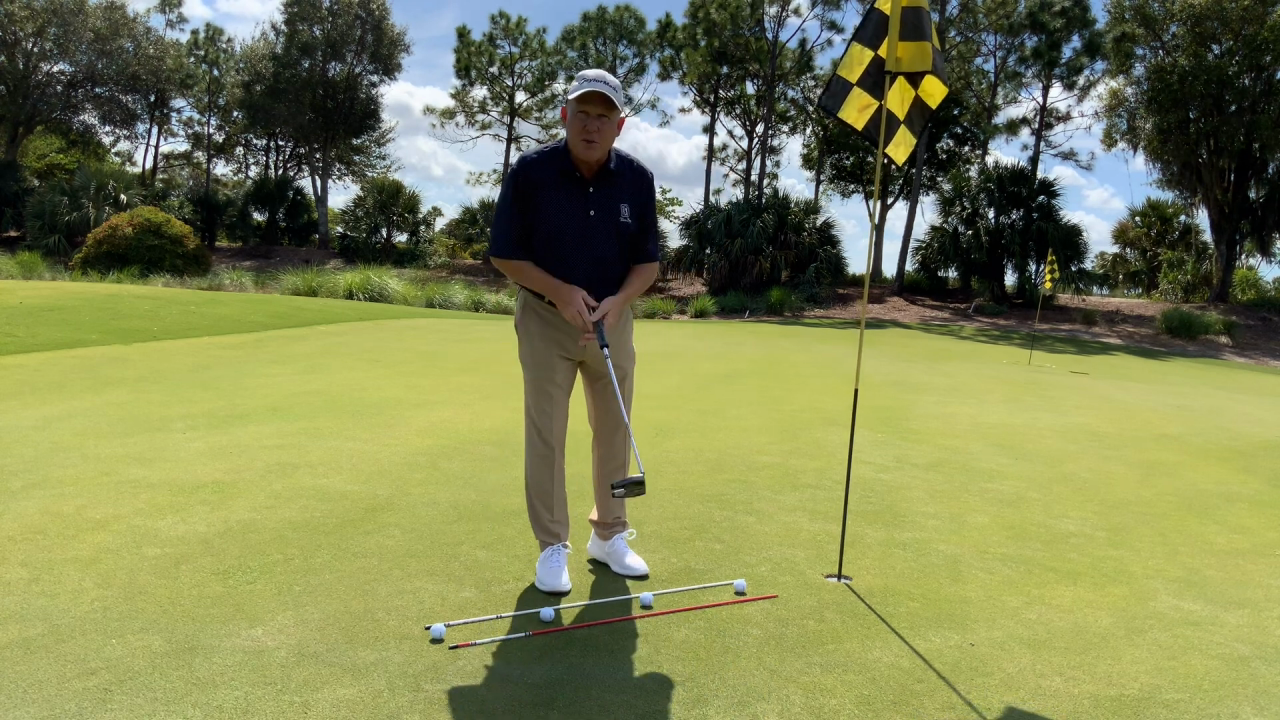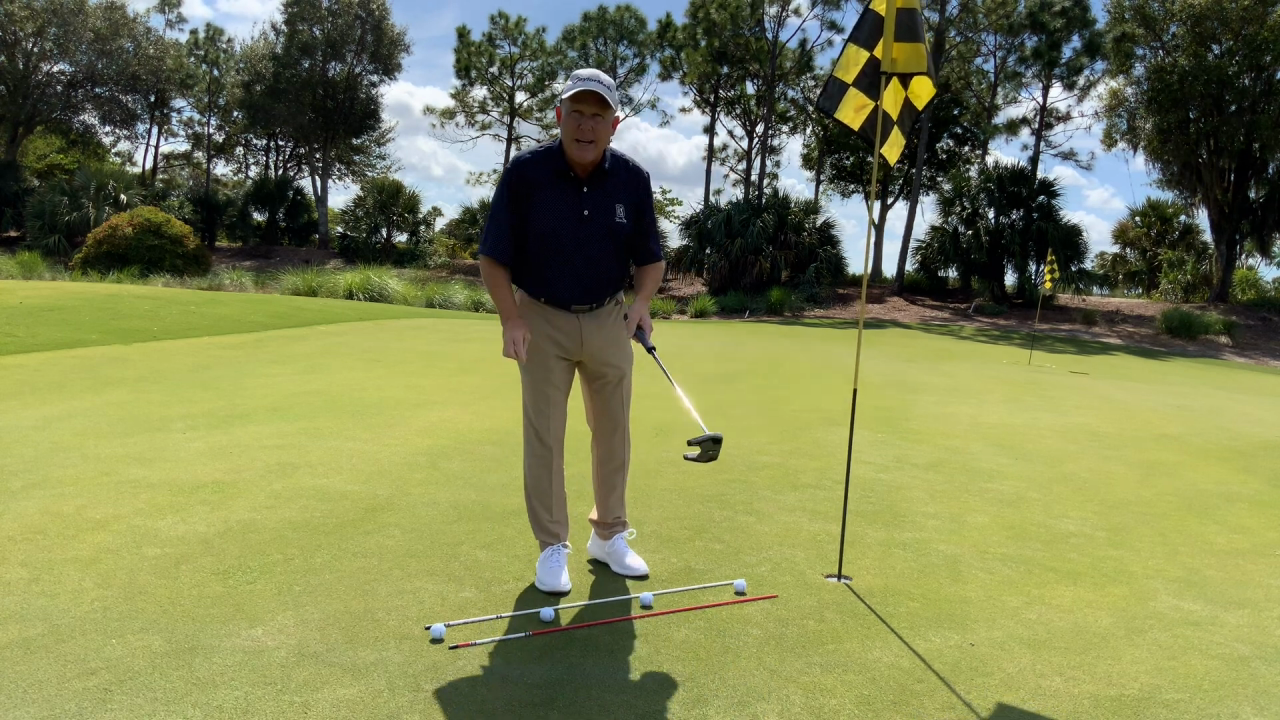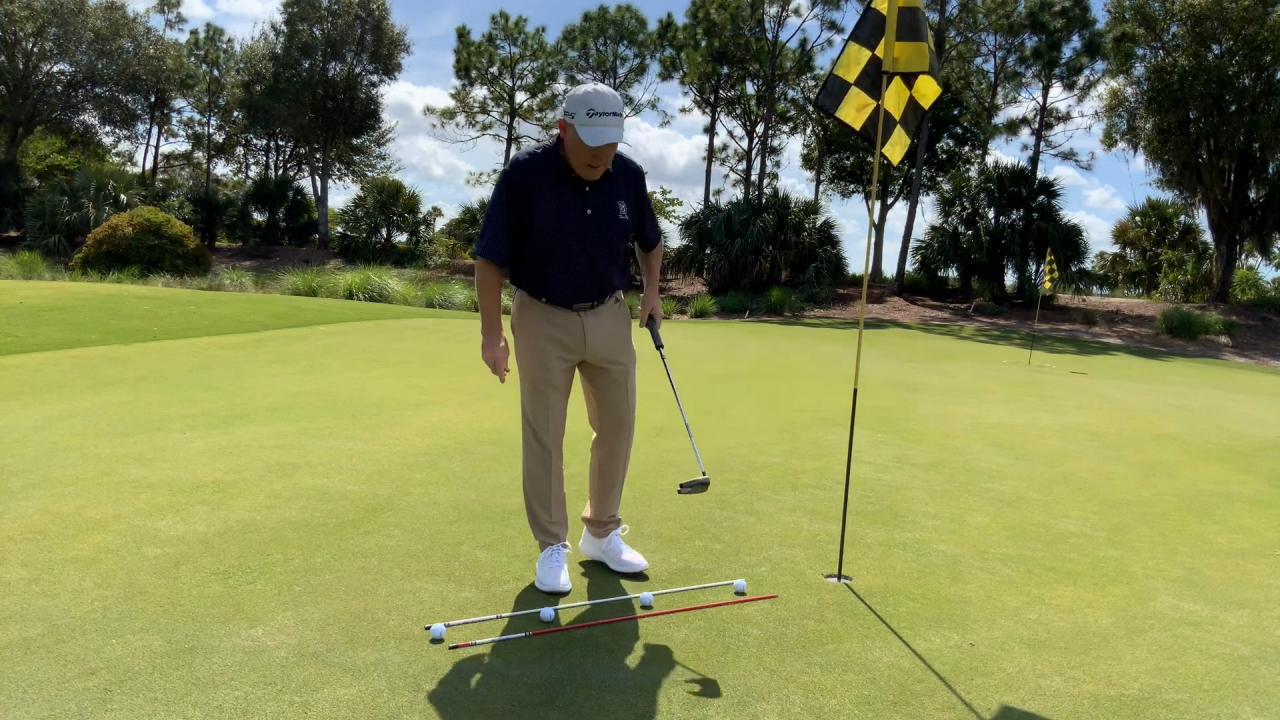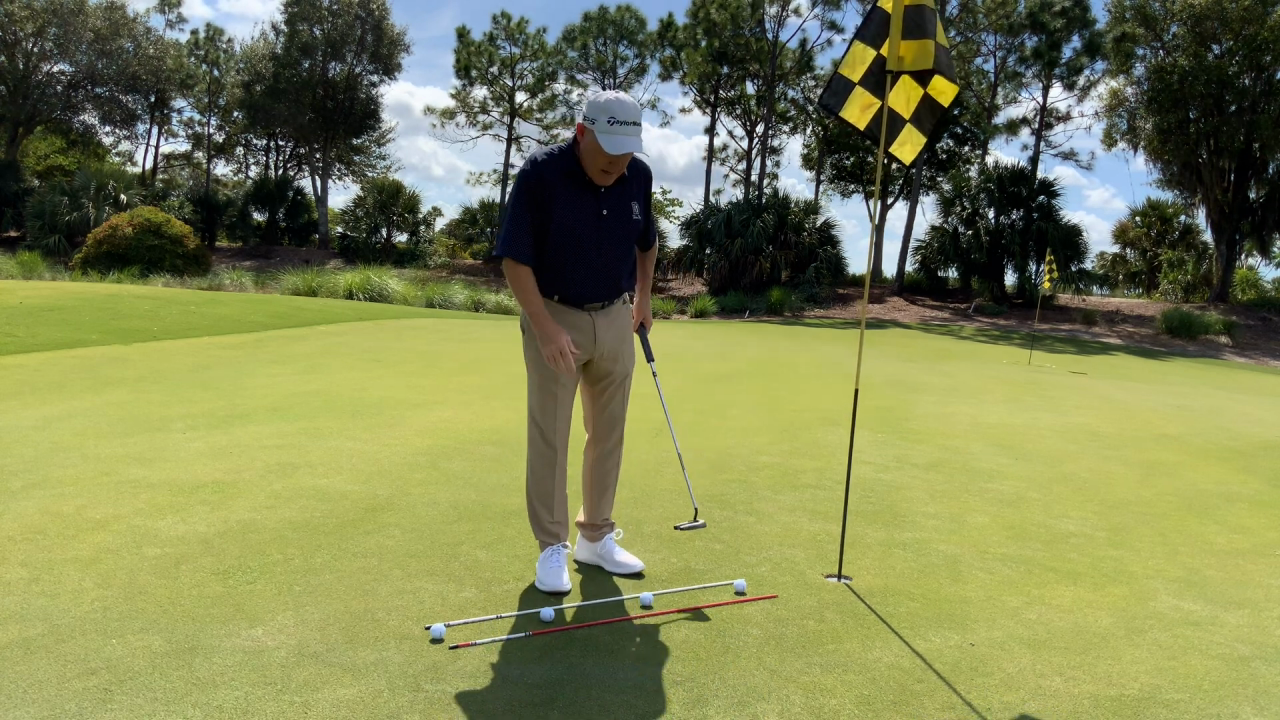
dt=0.4s
person 1, frame 1
left shoulder: (637, 179)
right shoulder: (529, 172)
left elbow: (647, 259)
right elbow: (504, 255)
left wrist: (618, 301)
right wrist: (559, 290)
left hip: (610, 319)
right hip: (546, 318)
left knee: (614, 430)
right knee: (546, 435)
left ankle: (609, 535)
right ankle: (552, 547)
person 1, frame 2
left shoulder: (633, 179)
right shoulder: (524, 172)
left elbow: (650, 257)
right elbow: (494, 256)
left wrist: (642, 303)
right wrist: (510, 320)
left hip: (607, 319)
right hip: (541, 320)
left knee: (613, 431)
right knee: (545, 437)
left ankle: (609, 534)
right ankle: (552, 547)
person 1, frame 3
left shoulder: (628, 175)
right shoulder: (523, 174)
left elbow: (649, 238)
right elbow: (490, 258)
left wrist: (652, 291)
right wrist: (492, 333)
left hip: (609, 317)
right hip: (543, 319)
left knee: (617, 426)
right knee: (544, 437)
left ankle: (602, 532)
right ankle: (551, 547)
person 1, frame 4
left shoulder: (638, 176)
right shoulder: (539, 174)
right elbow: (515, 259)
left wrist: (643, 297)
right wrist: (548, 331)
left hip: (613, 318)
right hip: (553, 322)
left knee: (608, 435)
right knee: (549, 436)
left ankle: (596, 536)
right ankle: (552, 547)
